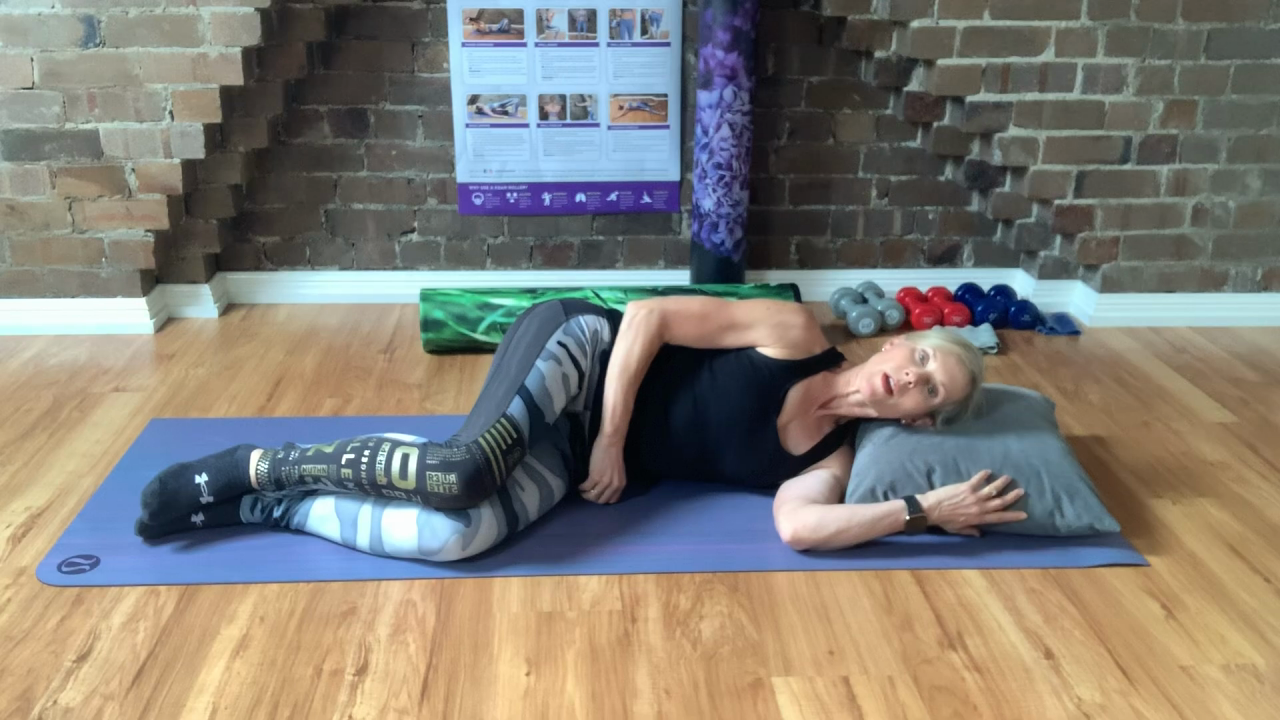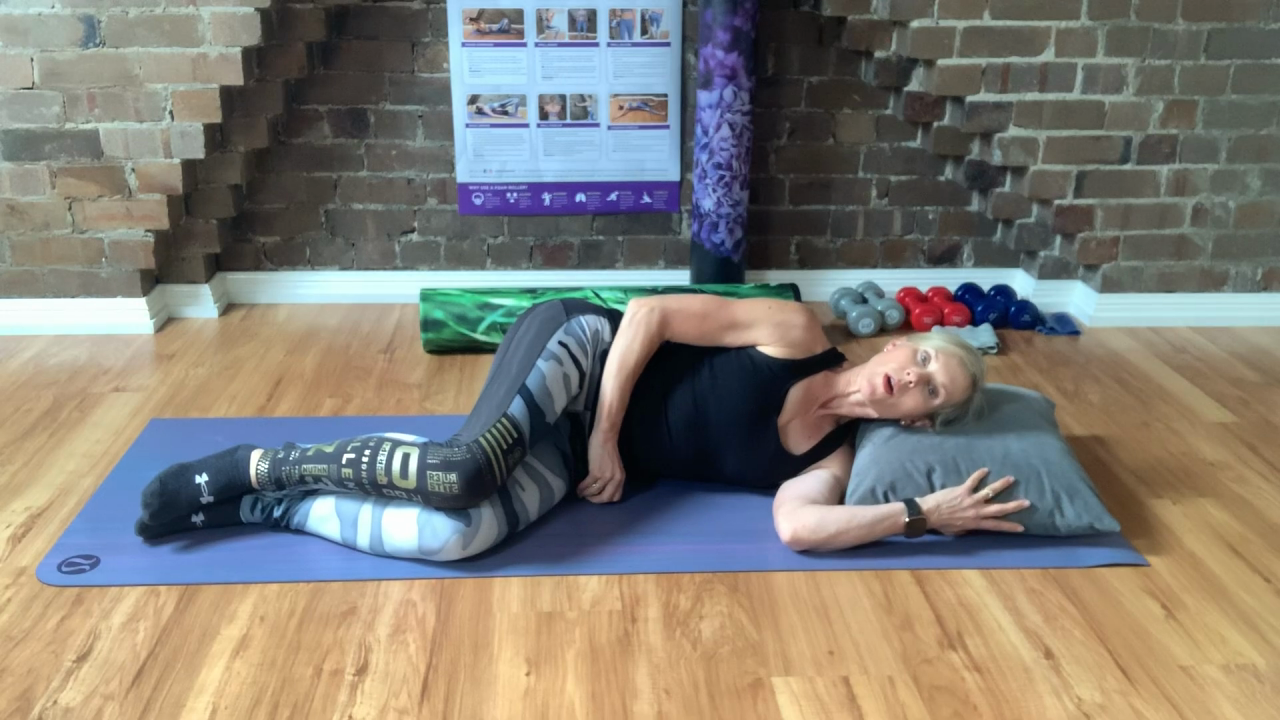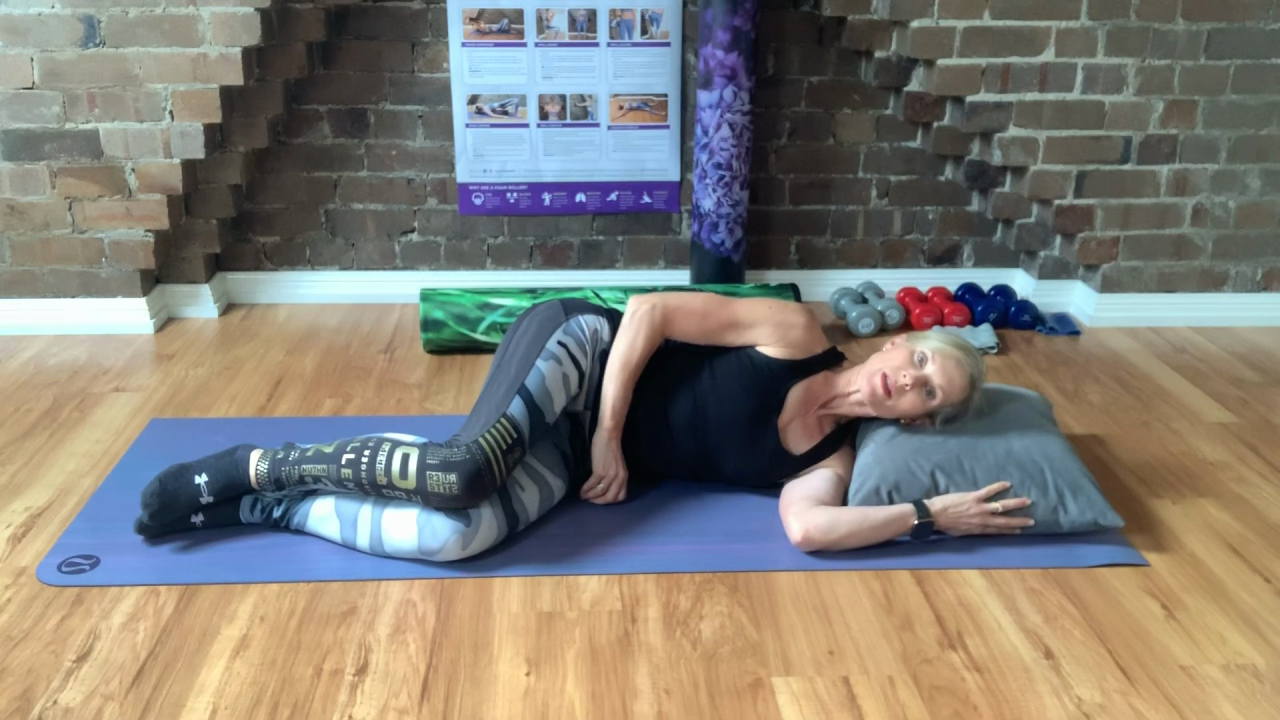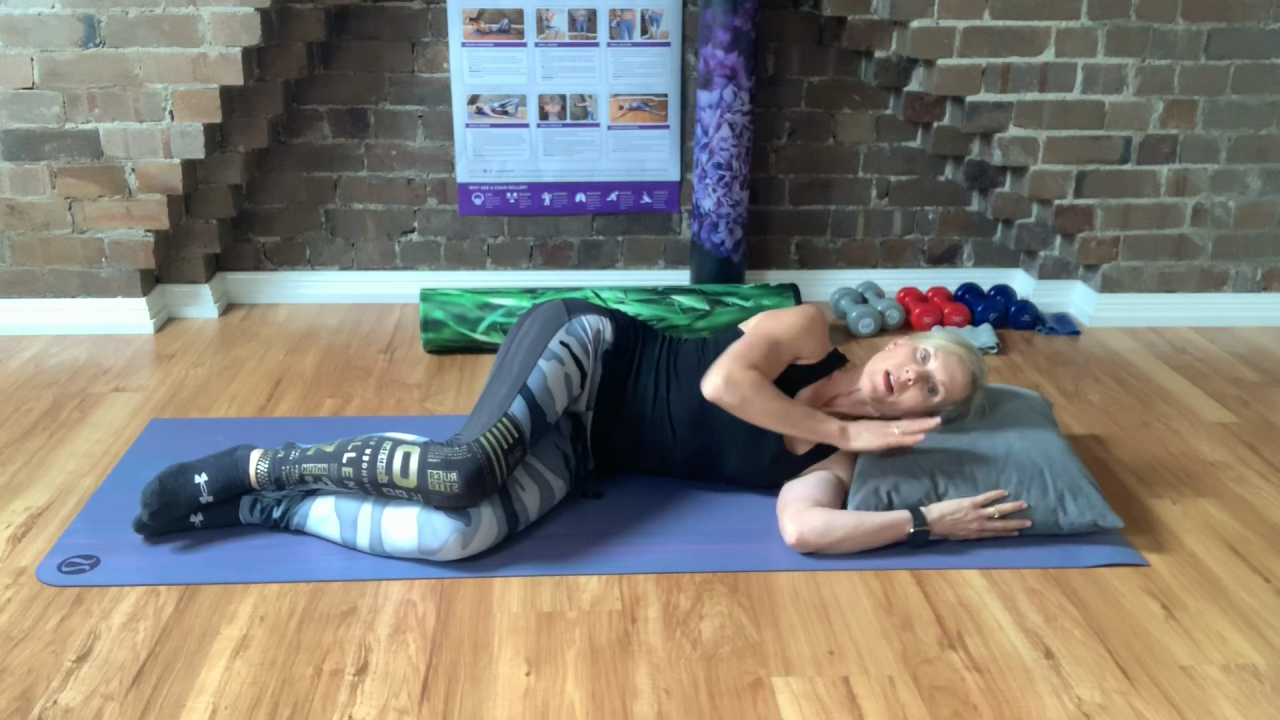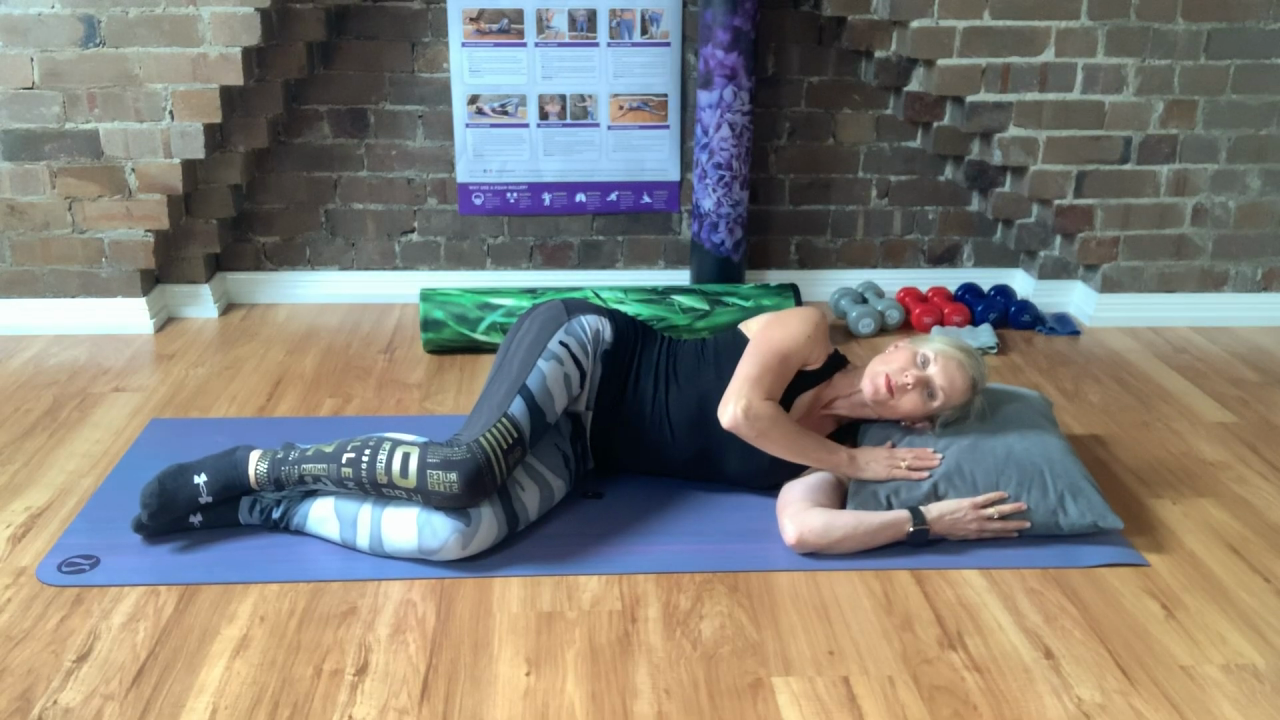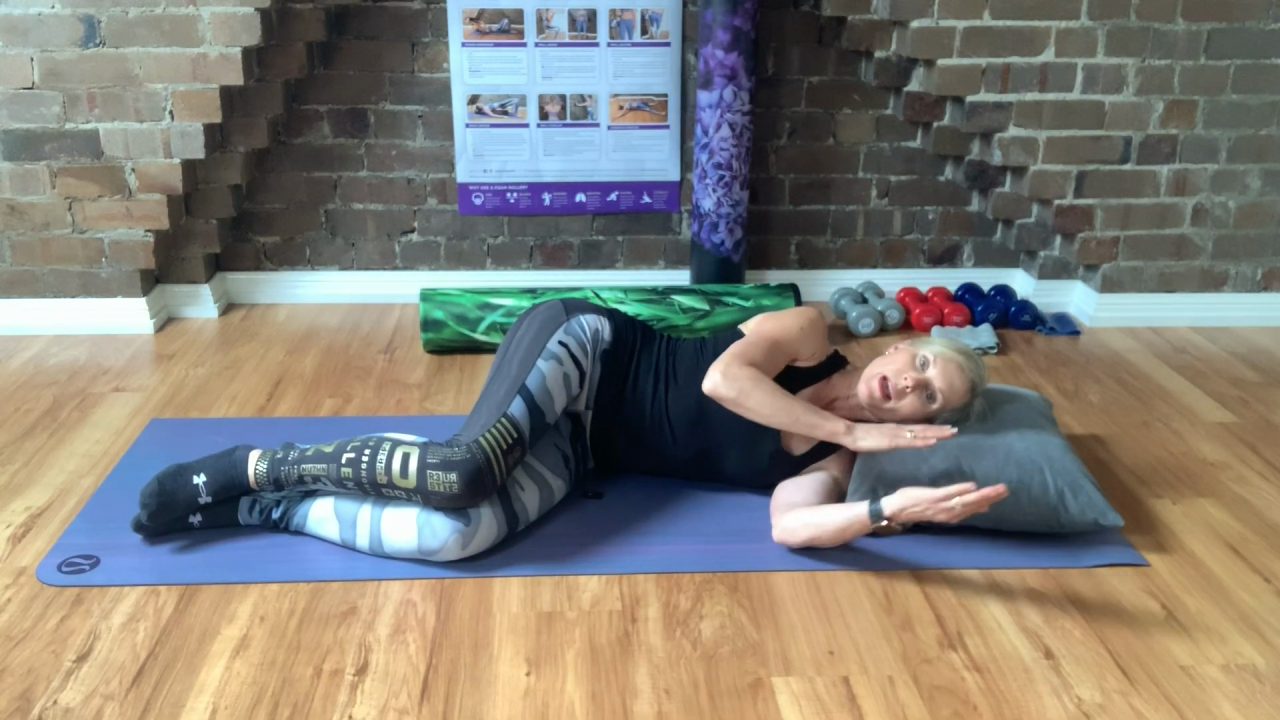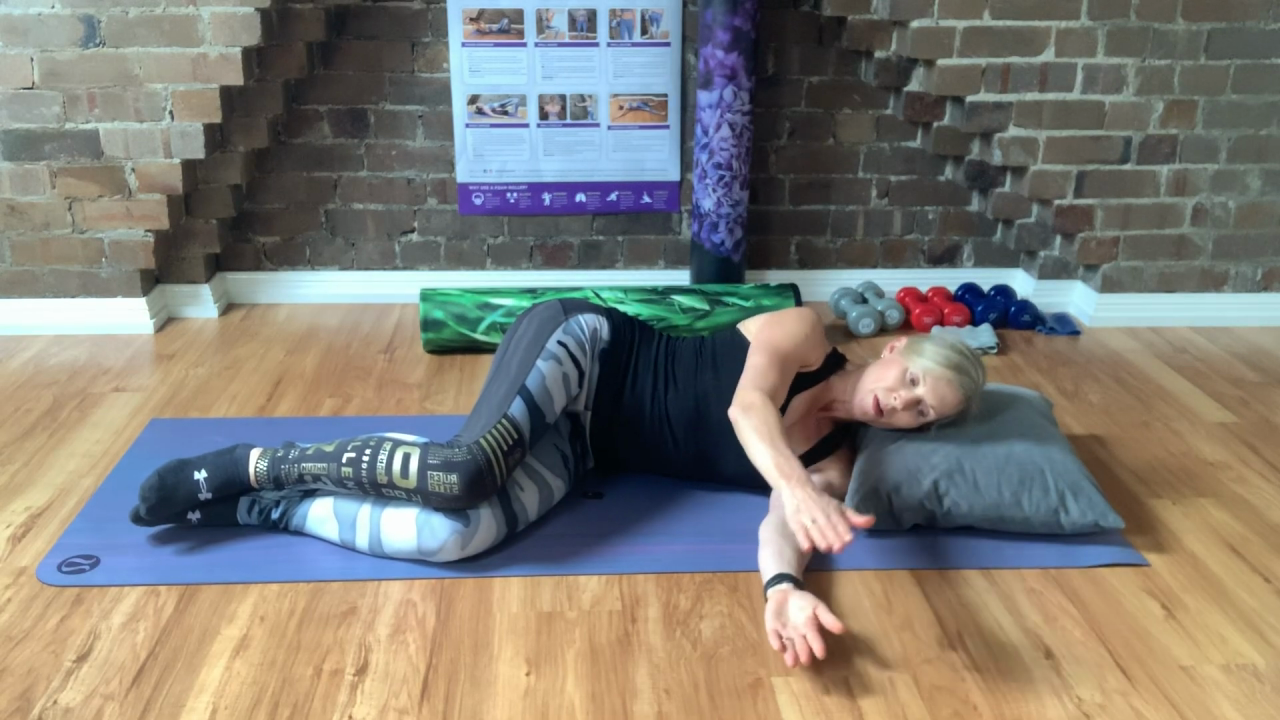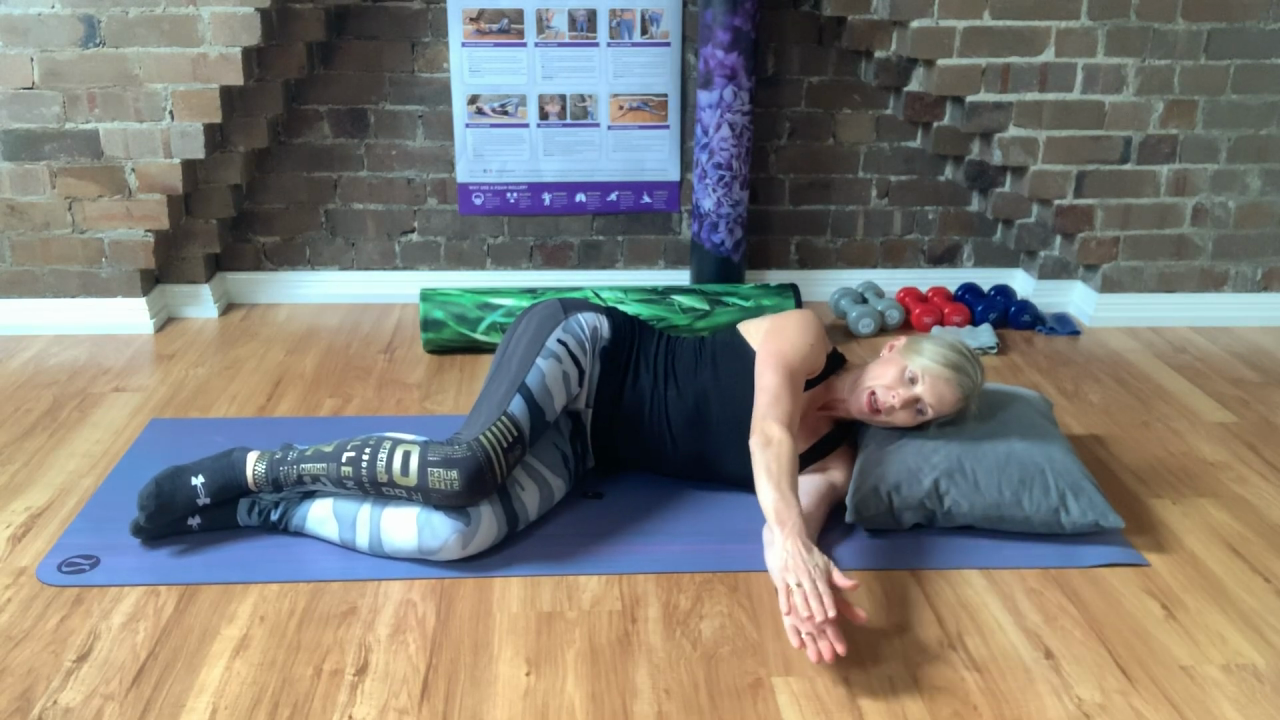
dt=0.5s
person 1, frame 1
left shoulder: (831, 458)
right shoulder: (794, 331)
left elbow: (800, 528)
right elbow: (650, 315)
left wrist: (927, 510)
right wrist: (614, 433)
left hip: (575, 459)
right hip: (578, 352)
left knee: (458, 532)
right knee: (460, 473)
left ankle: (260, 501)
right ankle: (248, 465)
person 1, frame 2
left shoulder: (830, 458)
right shoulder: (794, 331)
left elbow: (800, 528)
right elbow: (650, 312)
left wrist: (927, 512)
right wrist: (605, 430)
left hip: (576, 453)
right hip: (578, 350)
left knee: (462, 532)
right knee: (462, 472)
left ankle: (264, 504)
right ankle: (249, 466)
person 1, frame 3
left shoulder: (833, 458)
right shoulder: (795, 332)
left elbow: (808, 530)
right elbow: (650, 309)
left wrist: (933, 514)
right wrist: (609, 433)
left hip: (573, 459)
right hip: (575, 350)
left knee: (459, 534)
right knee: (462, 474)
left ankle: (263, 505)
right ankle: (250, 466)
person 1, frame 4
left shoulder: (825, 455)
right shoulder: (809, 330)
left elbow: (804, 528)
right elbow: (720, 385)
left wrist: (928, 520)
right wrist: (848, 432)
left hip: (582, 449)
right hip: (581, 349)
left knee: (463, 531)
right knee: (462, 471)
left ankle: (260, 504)
right ankle: (247, 466)
person 1, frame 5
left shoulder: (830, 452)
right shoulder: (810, 334)
left elbow: (803, 531)
right elbow: (737, 411)
left wrist: (930, 520)
right wrist: (859, 465)
left hip: (584, 450)
right hip: (581, 350)
left knee: (461, 533)
right knee: (464, 473)
left ankle: (263, 507)
right ankle: (247, 466)
person 1, frame 6
left shoulder: (829, 460)
right shoulder: (809, 334)
left elbow: (794, 525)
right elbow: (723, 378)
left wrist: (897, 506)
right wrist: (843, 428)
left hip: (581, 449)
right hip: (581, 347)
left knee: (461, 534)
right knee: (463, 473)
left ankle: (265, 507)
right ankle: (246, 469)
person 1, frame 7
left shoulder: (838, 458)
right shoulder: (808, 333)
left elbow: (779, 522)
right elbow: (746, 405)
left wrist: (782, 589)
right wrist: (802, 487)
left hip: (581, 448)
right hip: (580, 346)
left knee: (461, 530)
right knee: (463, 470)
left ankle: (259, 505)
right ankle: (252, 463)
person 1, frame 8
left shoulder: (836, 460)
right shoulder: (807, 334)
left elbow: (795, 514)
right elbow: (765, 432)
left wrist: (797, 584)
right wrist: (796, 546)
left hip: (582, 447)
right hip: (581, 347)
left knee: (464, 531)
right knee: (464, 469)
left ankle: (262, 510)
right ankle: (248, 468)
